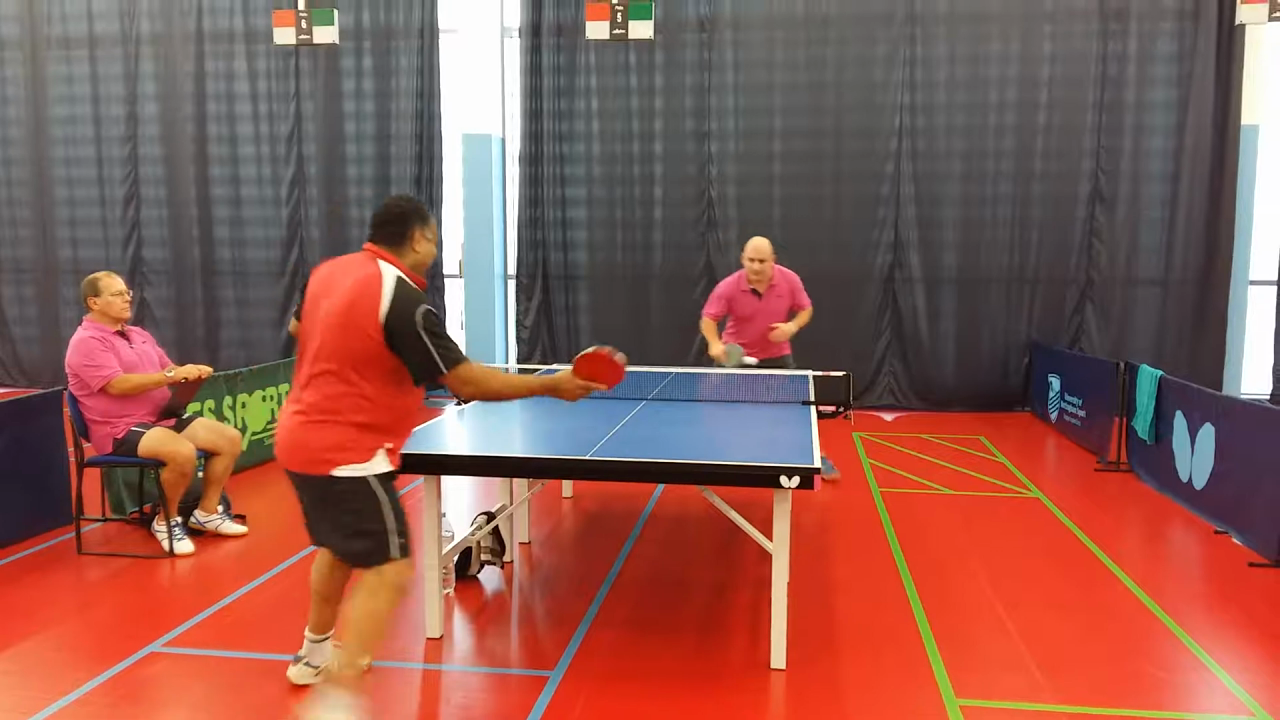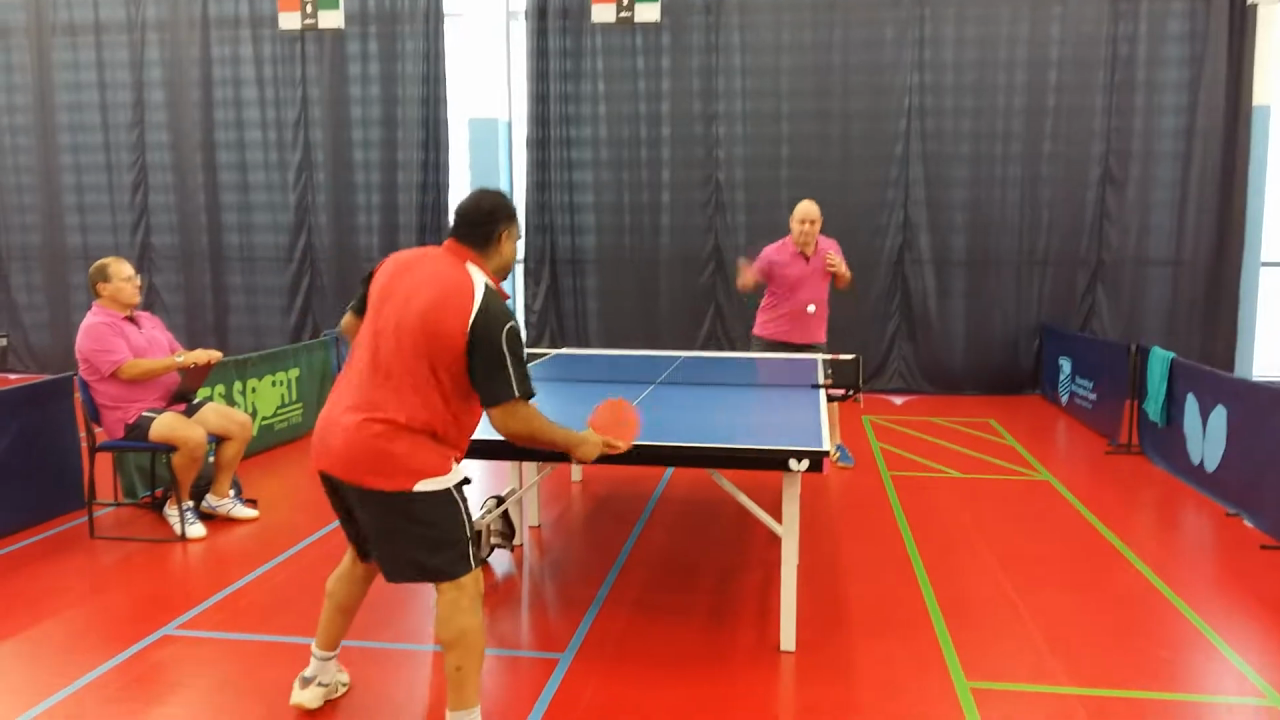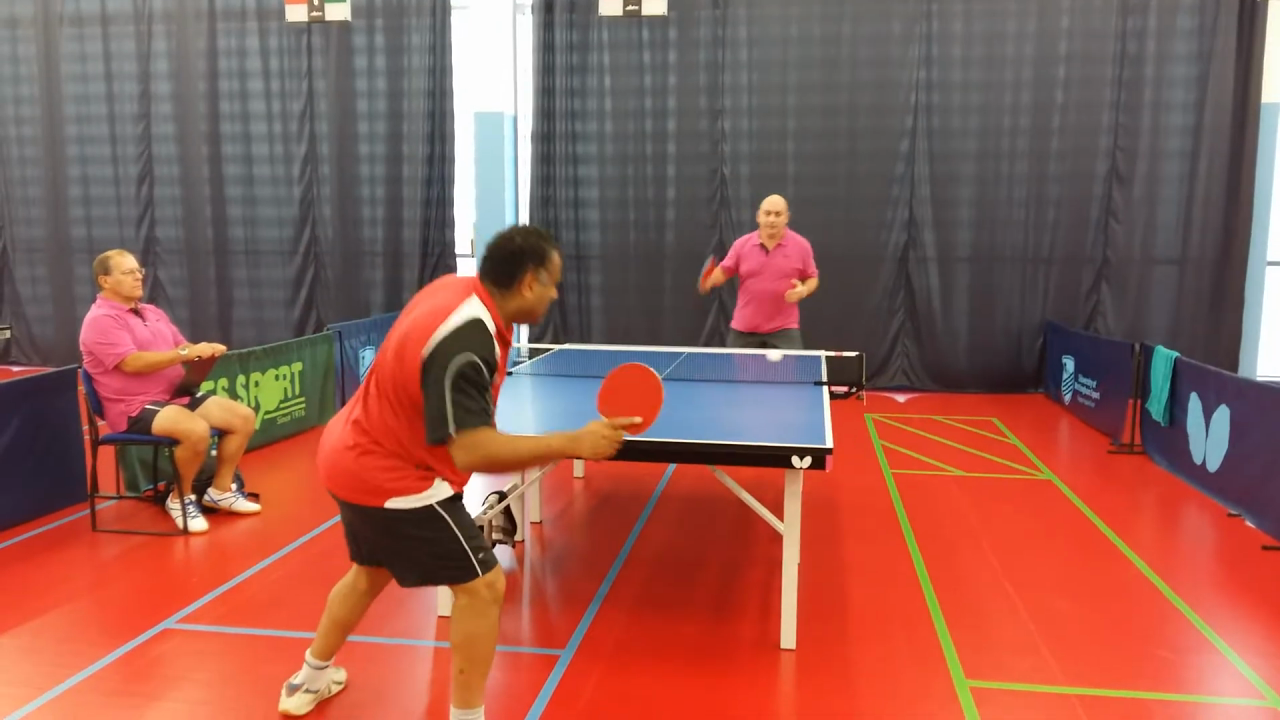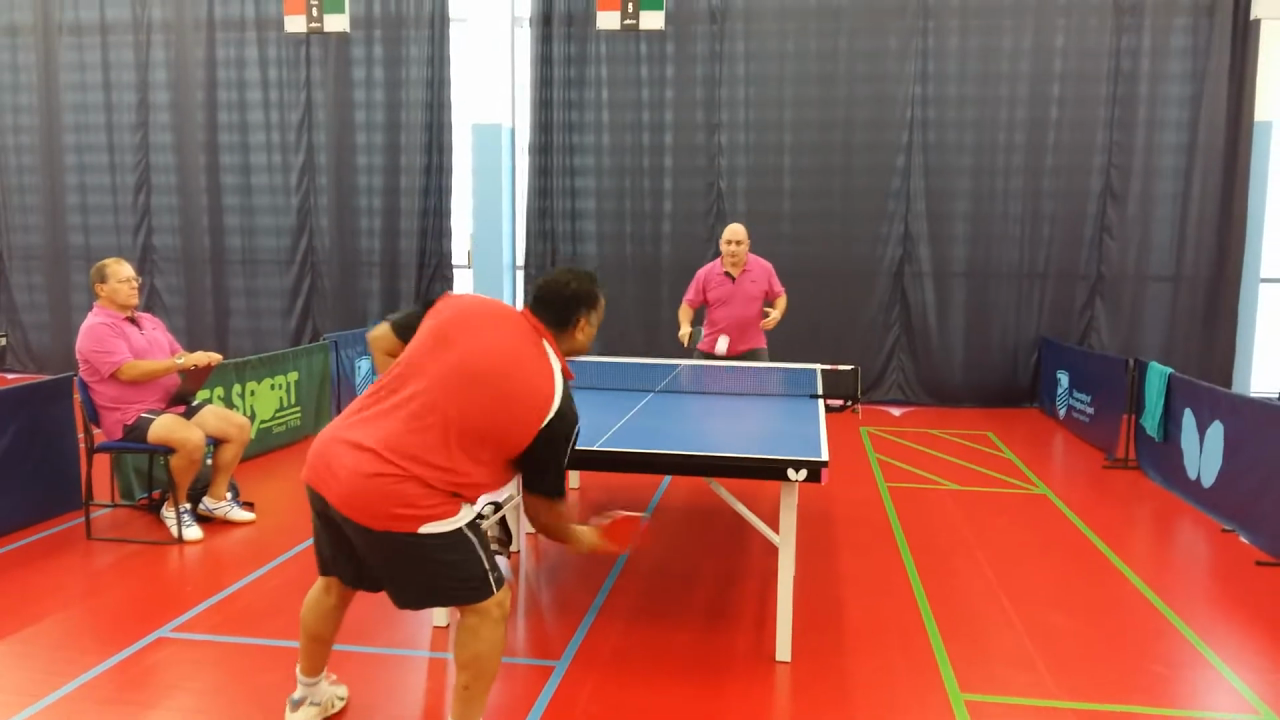
dt=0.4s
person 1, frame 1
left shoulder: (329, 271)
right shoulder: (405, 297)
left elbow: (300, 327)
right elbow: (465, 380)
right wrist: (552, 383)
left hip: (304, 438)
right hip: (345, 452)
left knee: (343, 548)
right knee: (389, 572)
left ankle: (313, 653)
person 1, frame 2
left shoulder: (397, 264)
right shoulder: (490, 313)
left elbow: (352, 325)
right elbow: (513, 420)
right wrist: (576, 441)
left hip: (336, 445)
right hip: (405, 465)
left knee: (363, 556)
right knee: (461, 587)
left ankle: (319, 675)
person 1, frame 3
left shoulder: (454, 288)
right shoulder: (465, 345)
right elbow: (472, 452)
right wrist: (574, 444)
left hip: (349, 456)
right hip: (391, 481)
left knee: (372, 567)
right knee: (482, 586)
left ankle: (309, 678)
person 1, frame 4
left shoulder: (458, 306)
right shoulder: (554, 403)
right elbow: (544, 512)
right wrist: (580, 537)
left hip: (328, 467)
right hip: (403, 504)
left knee: (337, 582)
right knee: (488, 606)
person 2, frame 1
left shoulder: (140, 335)
right shoulder: (87, 342)
left elbow: (167, 369)
right elbow: (117, 385)
left wrist: (190, 372)
right wrist: (172, 375)
left hip: (163, 417)
right hip: (122, 430)
left knee: (230, 438)
right knee: (183, 453)
left ankle: (207, 512)
right ankle: (166, 521)
person 2, frame 2
left shoulder: (148, 320)
right shoulder: (96, 328)
left elbow: (177, 354)
right elbow: (128, 370)
left wrist: (200, 357)
right wrist: (182, 360)
left hip: (172, 402)
right hip: (133, 415)
left knee: (241, 423)
right knee: (194, 437)
left ankle: (219, 496)
right ankle: (178, 505)
person 2, frame 3
left shoulder: (153, 312)
right shoulder: (101, 320)
left elbow: (181, 347)
right elbow: (132, 363)
left wrist: (204, 350)
right wrist: (186, 353)
left hip: (176, 395)
right hip: (136, 408)
left knee: (244, 417)
right knee: (197, 430)
left ankle: (221, 490)
right ankle: (180, 498)
person 2, frame 4
left shoulder: (150, 321)
right shoulder: (97, 328)
left elbow: (178, 355)
right elbow: (128, 371)
left wrist: (200, 359)
right wrist: (183, 362)
left hip: (173, 404)
right hip: (132, 416)
left knee: (239, 426)
right knee: (192, 439)
left ankle: (215, 499)
right ankle: (175, 507)
person 3, frame 1
left shoulder: (789, 279)
right shoulder: (729, 286)
left elbow: (806, 309)
right elbow: (707, 319)
left wrist: (793, 326)
right wrist: (714, 343)
left hip: (777, 356)
left ankle: (817, 457)
person 3, frame 2
left shoulder: (830, 248)
right shoulder: (774, 253)
left elbow: (843, 283)
right elbow: (745, 284)
left wrist: (843, 272)
right wrist: (746, 275)
left hip: (811, 339)
right hip: (770, 338)
left ankle: (836, 445)
person 3, frame 3
left shoulder: (800, 245)
right shoulder: (742, 245)
left elbow: (812, 279)
right elbow: (722, 273)
left wrist: (803, 290)
right wrist: (708, 281)
left hip: (783, 329)
right hip: (744, 328)
person 3, frame 4
left shoulder: (764, 269)
right shoulder: (705, 273)
left elbow: (779, 296)
right elbow: (688, 305)
left wrist: (777, 313)
right wrist: (685, 325)
left hip: (752, 350)
right hip: (710, 350)
